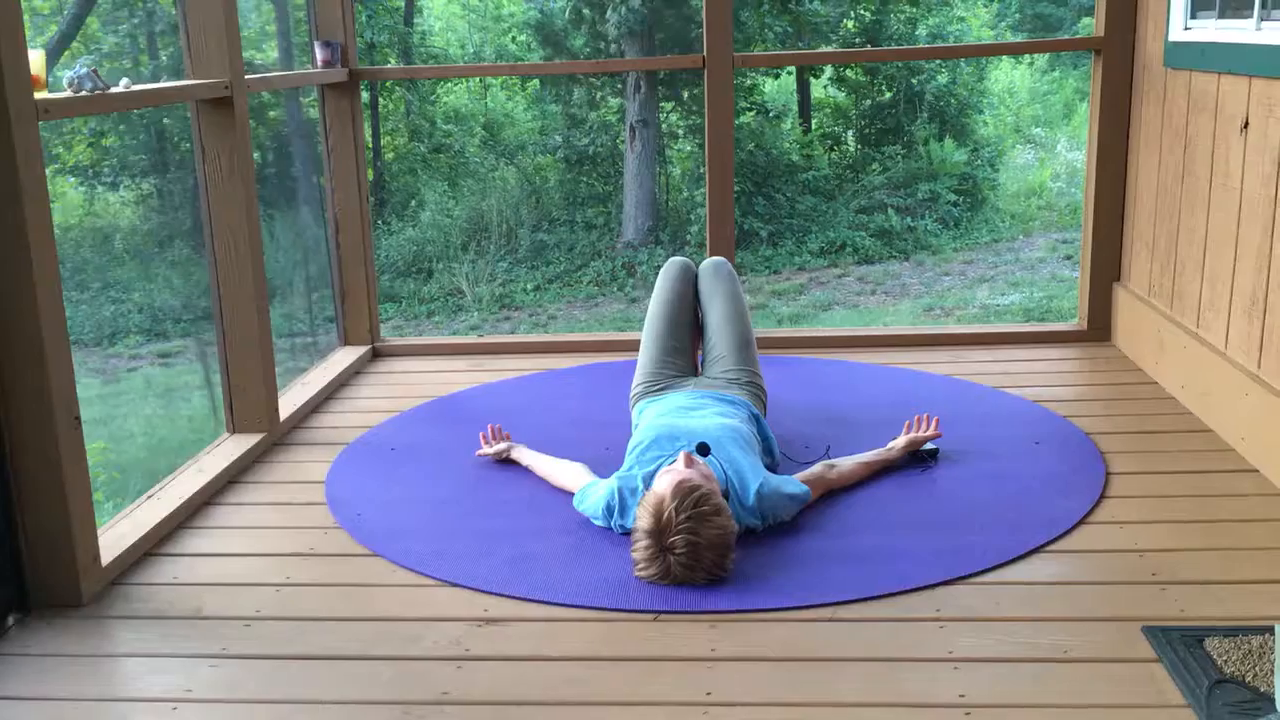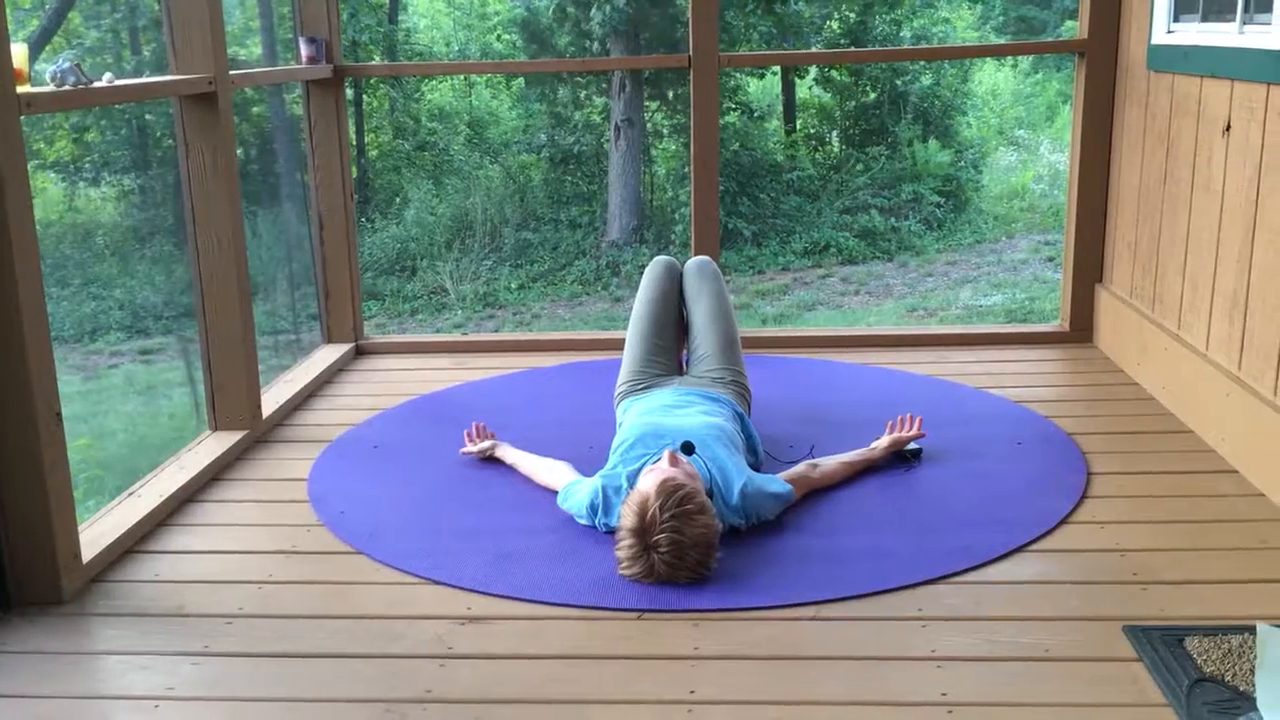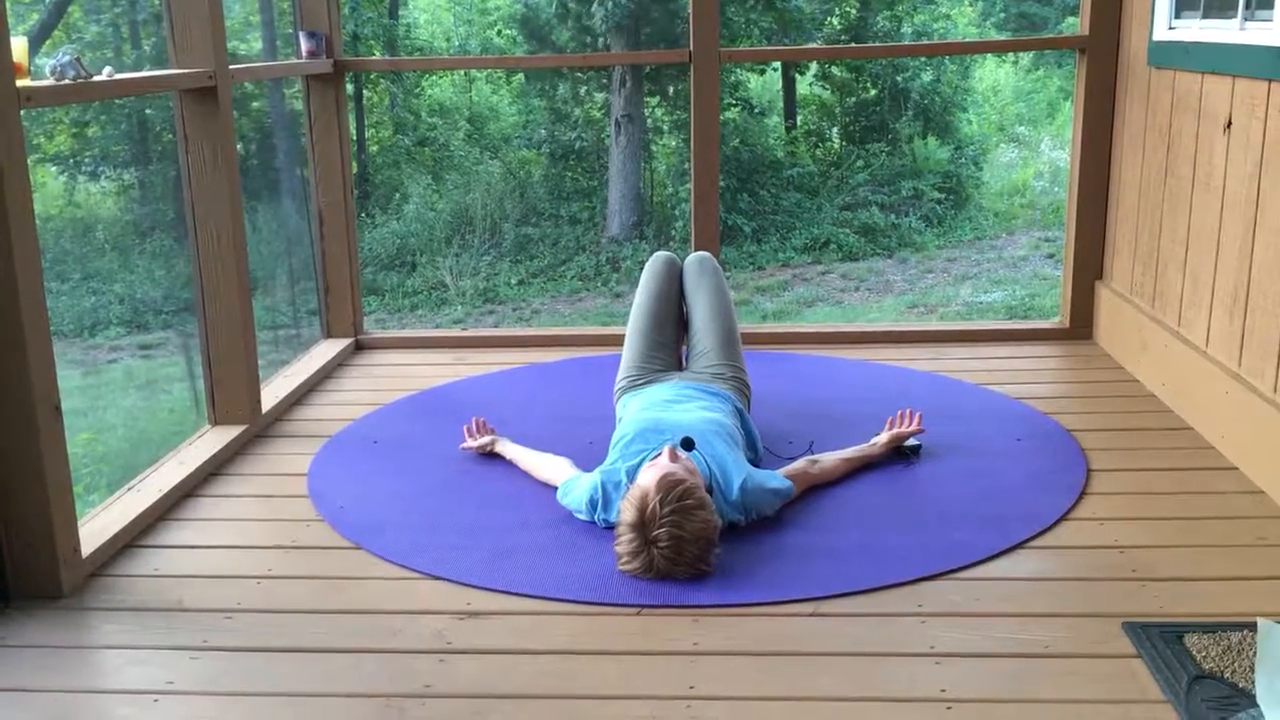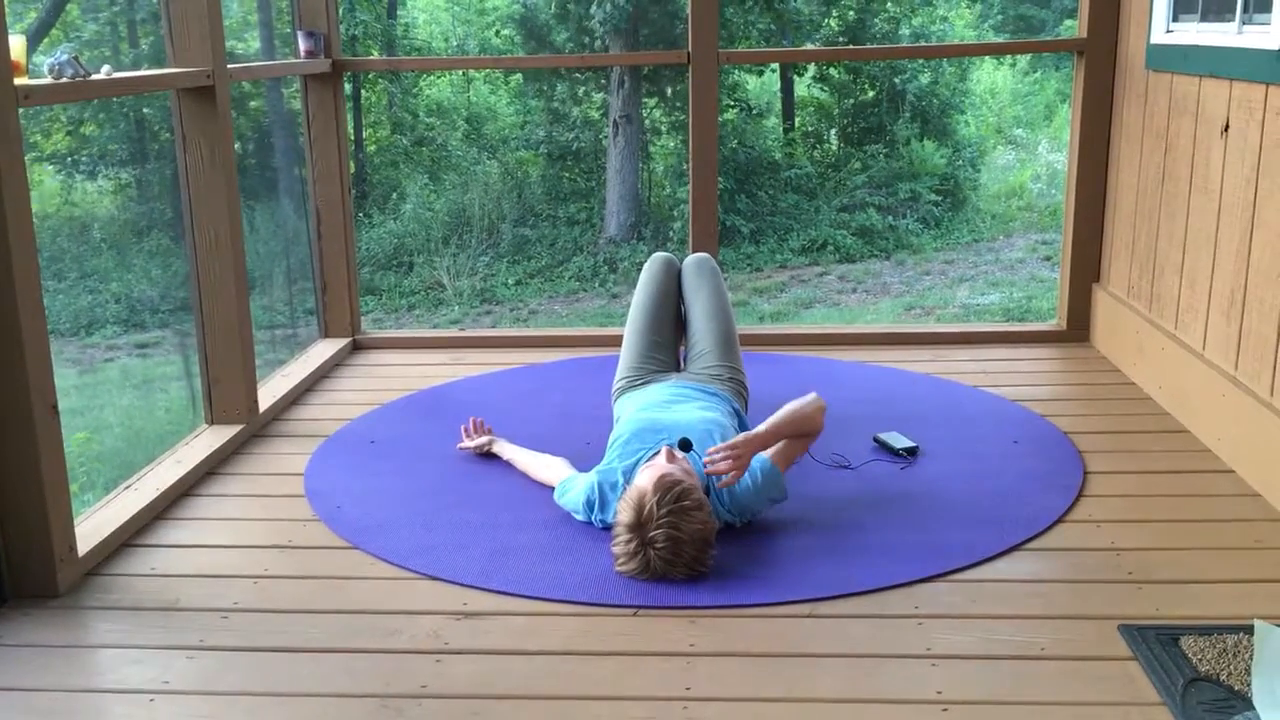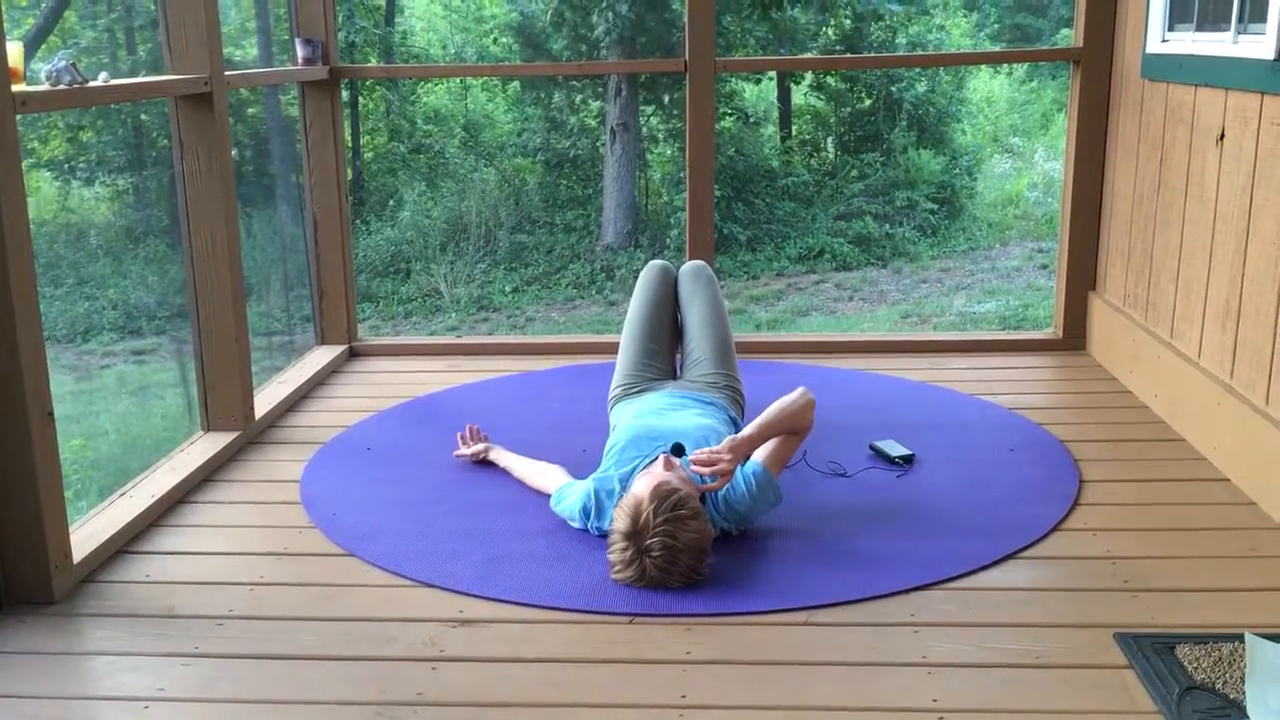
dt=0.7s
person 1, frame 1
left shoulder: (619, 504)
right shoulder: (758, 501)
left elbow: (573, 474)
right elbow: (827, 472)
left wrist: (511, 450)
right wrist: (899, 448)
left hip: (658, 399)
right hip: (734, 400)
left knee: (678, 268)
right knee: (715, 268)
person 1, frame 2
left shoulder: (603, 502)
right shoulder: (742, 500)
left elbow: (559, 472)
right elbow: (810, 472)
left wrist: (499, 448)
right wrist: (878, 449)
left hip: (642, 396)
right hip: (719, 398)
left knee: (663, 267)
right knee: (700, 267)
person 1, frame 3
left shoulder: (603, 499)
right shoulder: (741, 495)
left elbow: (558, 468)
right elbow: (811, 468)
left wrist: (498, 443)
right wrist: (879, 444)
left hip: (642, 393)
right hip: (718, 394)
left knee: (664, 262)
right knee: (700, 262)
person 1, frame 4
left shoulder: (599, 499)
right shoulder: (738, 495)
left elbow: (555, 468)
right elbow: (813, 407)
left wrist: (495, 444)
right wrist: (754, 440)
left hip: (640, 392)
right hip: (715, 394)
left knee: (662, 264)
right knee: (699, 264)
person 1, frame 5
left shoulder: (596, 507)
right shoulder: (733, 504)
left elbow: (549, 474)
right elbow: (802, 401)
left wrist: (492, 451)
right wrist: (743, 442)
left hip: (636, 398)
right hip: (712, 400)
left knee: (658, 271)
right knee: (695, 271)
